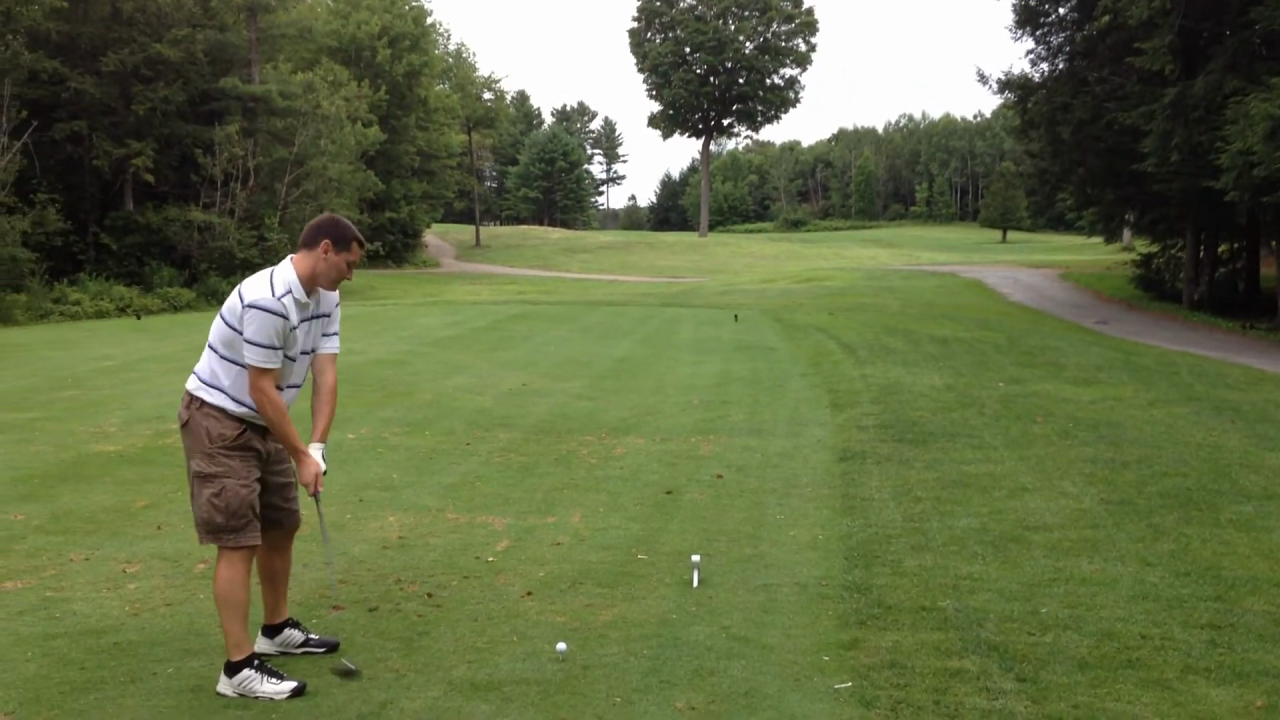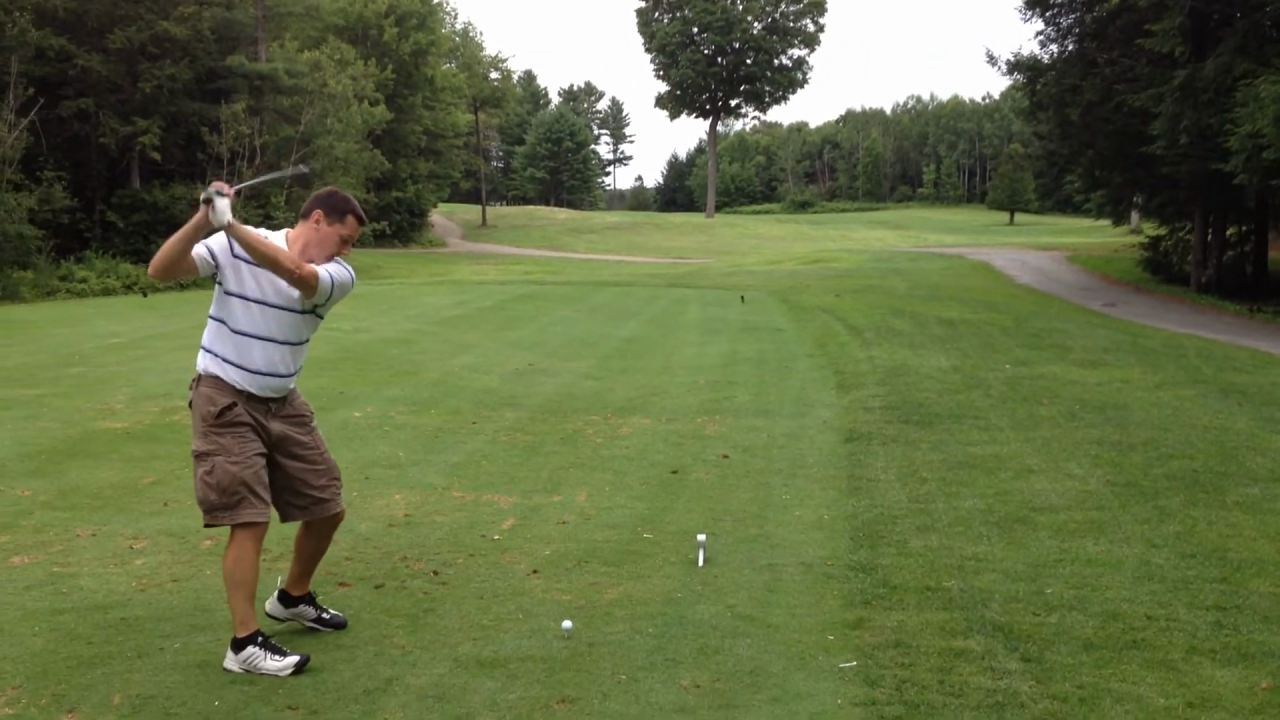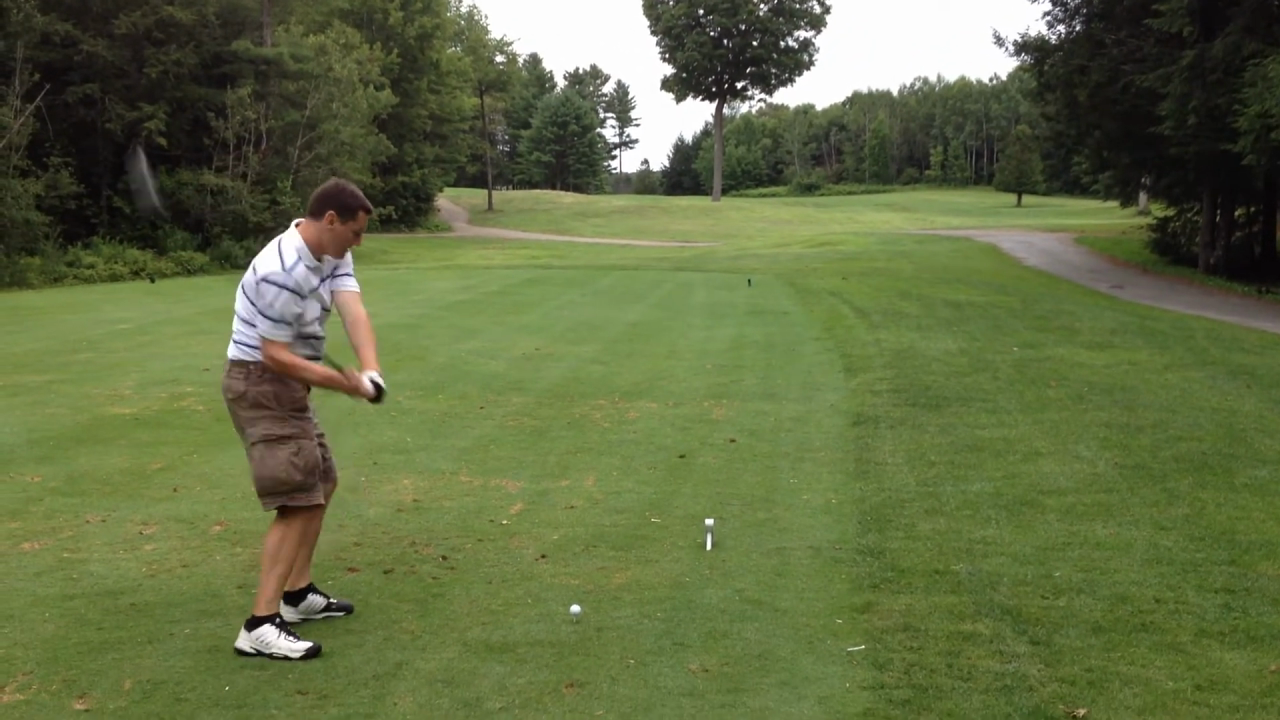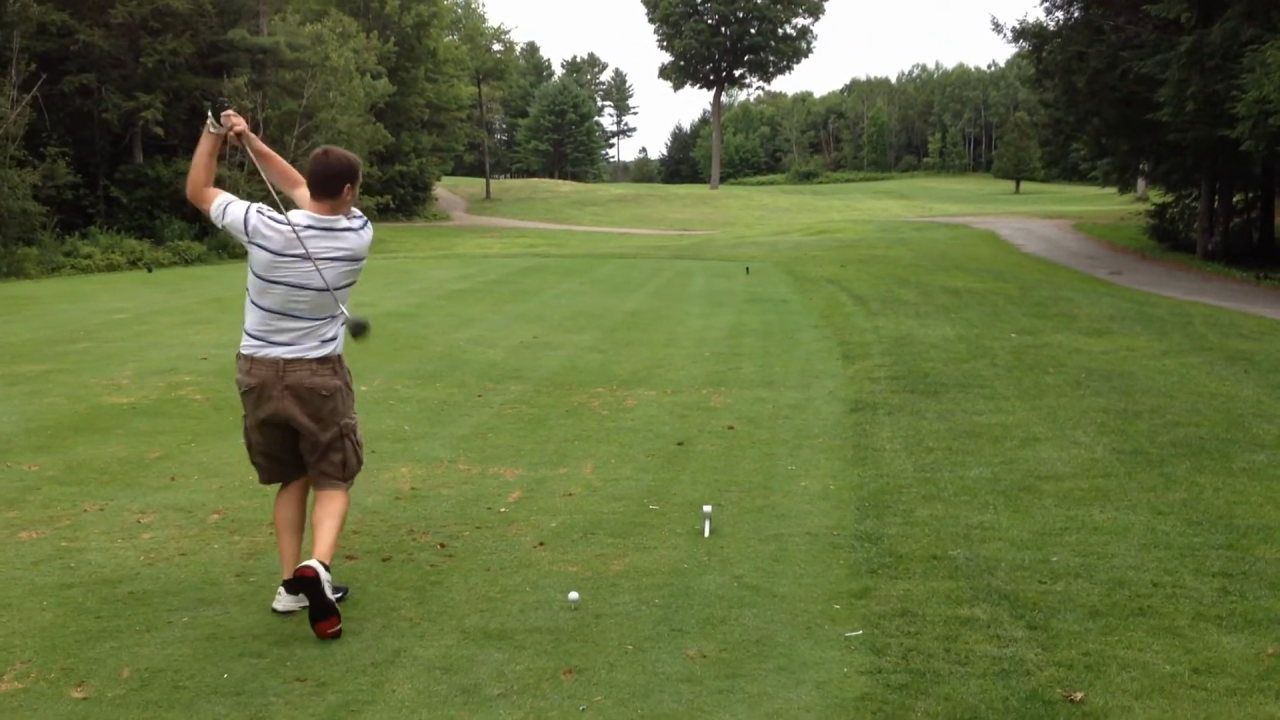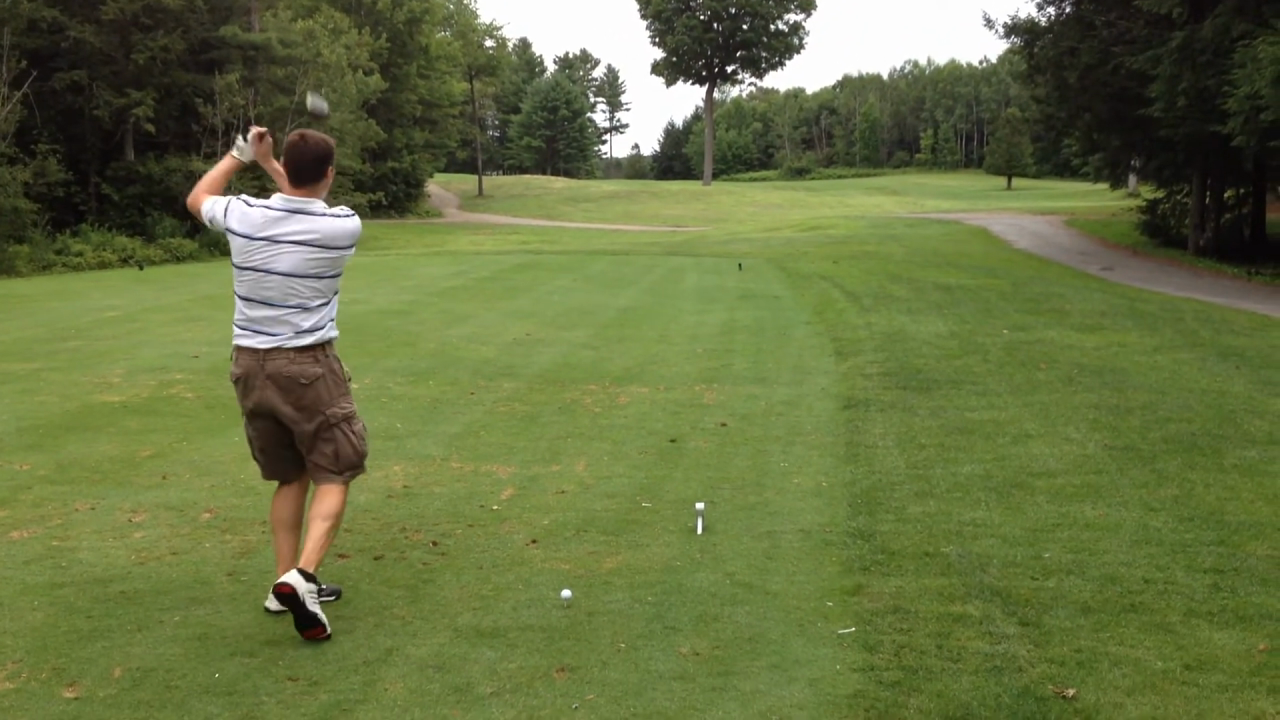
dt=0.4s
person 1, frame 1
left shoulder: (324, 299)
right shoulder: (267, 300)
left elbow: (325, 374)
right elbow: (263, 389)
left wrist: (317, 445)
right wrist: (301, 456)
left hip: (258, 424)
right hip: (217, 422)
left knee: (278, 528)
right knee: (238, 542)
left ankle: (277, 629)
right ankle: (238, 668)
person 1, frame 2
left shoulder: (337, 276)
right shoulder: (229, 245)
left elbow: (288, 271)
right elbow: (160, 271)
left wrist: (230, 222)
right wrist: (202, 219)
left hip: (283, 404)
right hip: (225, 400)
left knee: (327, 510)
right knee: (249, 521)
left ankle: (294, 598)
right ankle: (244, 643)
person 1, frame 3
left shoulder: (332, 255)
right shoulder: (281, 272)
left elbow: (354, 310)
right elbow: (277, 357)
left wrist: (370, 372)
right wrist: (343, 382)
left hip: (284, 385)
right hip: (264, 384)
left knee: (318, 486)
right knee: (300, 501)
left ankle: (296, 593)
right ankle: (261, 624)
person 1, frame 4
left shoulder: (266, 228)
right shoulder: (358, 232)
left elbow: (198, 192)
right elbow: (302, 192)
left wrist: (213, 131)
right wrist: (251, 141)
left hip: (260, 373)
right hip: (319, 375)
left knee: (291, 477)
right knee: (333, 479)
left ankle: (293, 583)
right ankle: (317, 566)
person 1, frame 5
left shoulder: (243, 215)
right shoulder: (344, 225)
left elbow: (198, 198)
left wrist: (240, 155)
right wrist: (268, 161)
left hip: (251, 363)
right hip: (308, 365)
left knee: (290, 476)
right knee: (333, 474)
left ankle: (289, 584)
right ankle: (302, 576)
